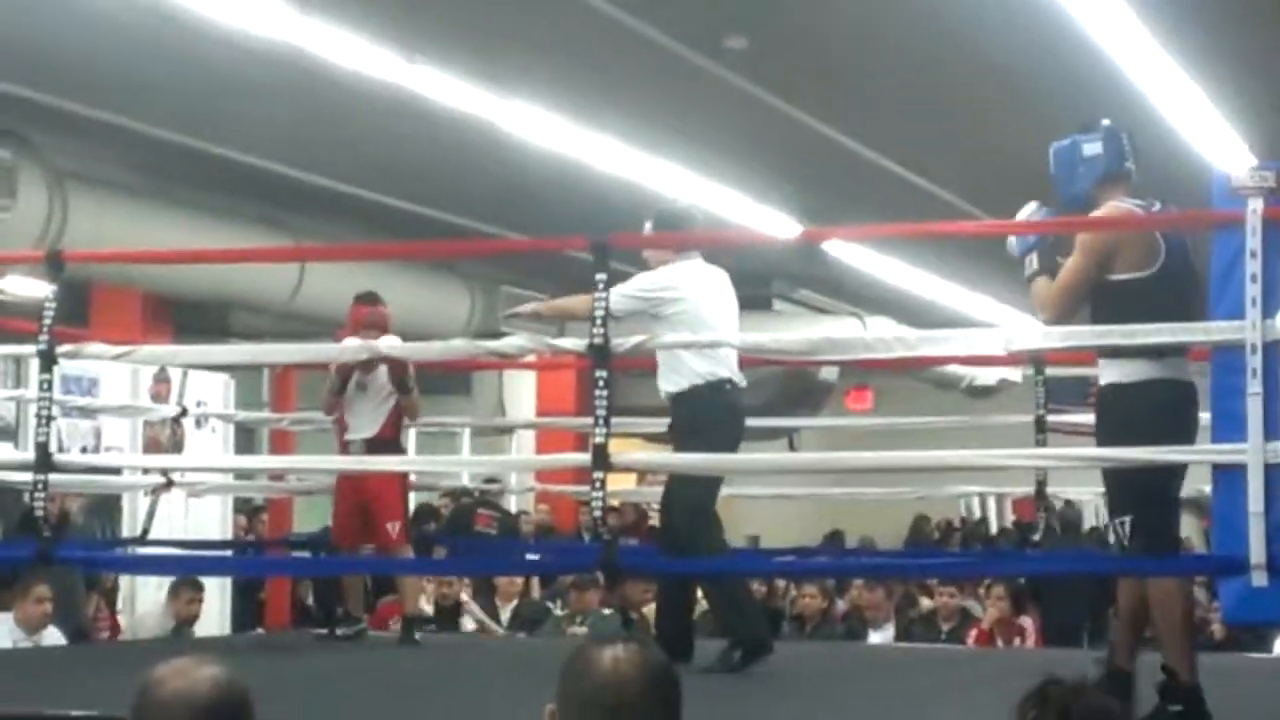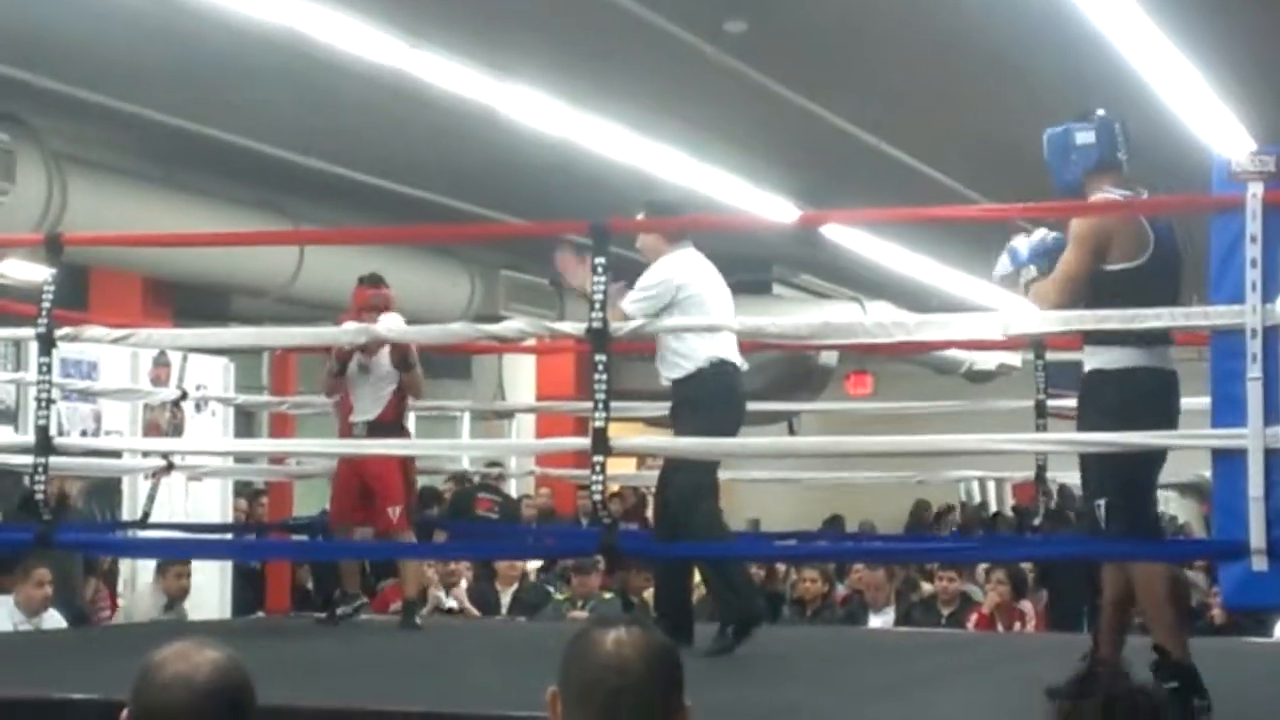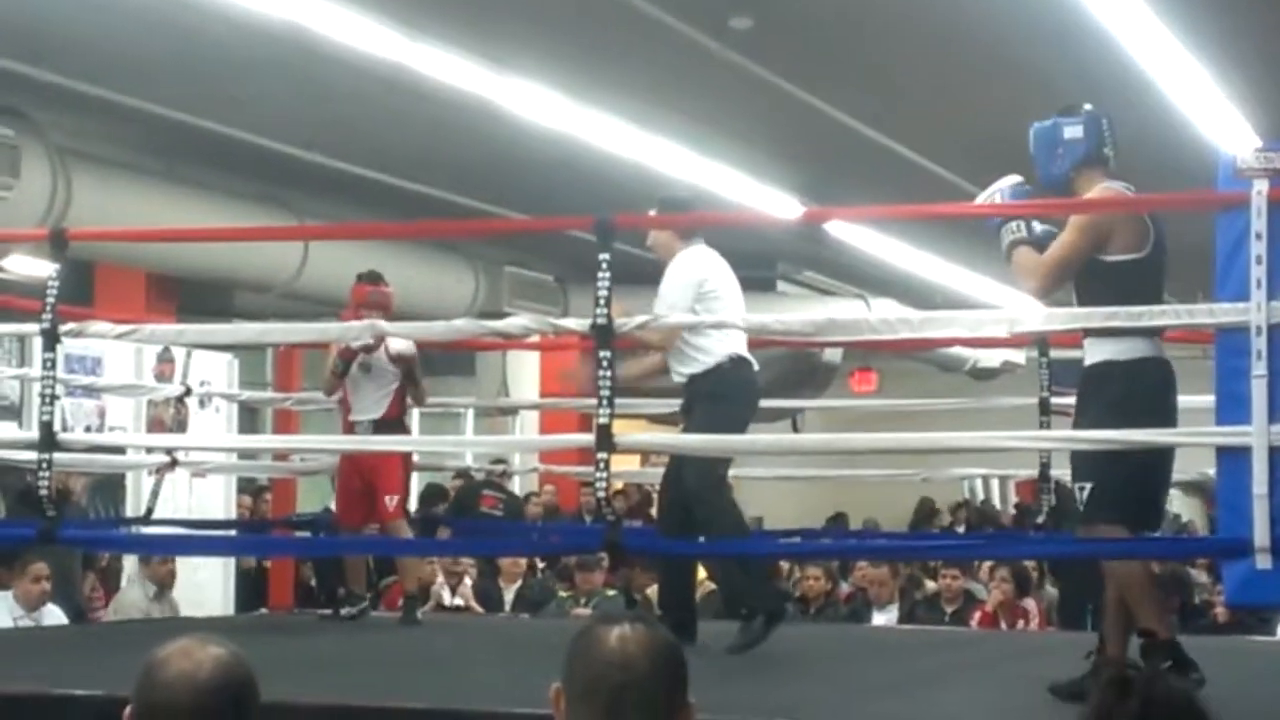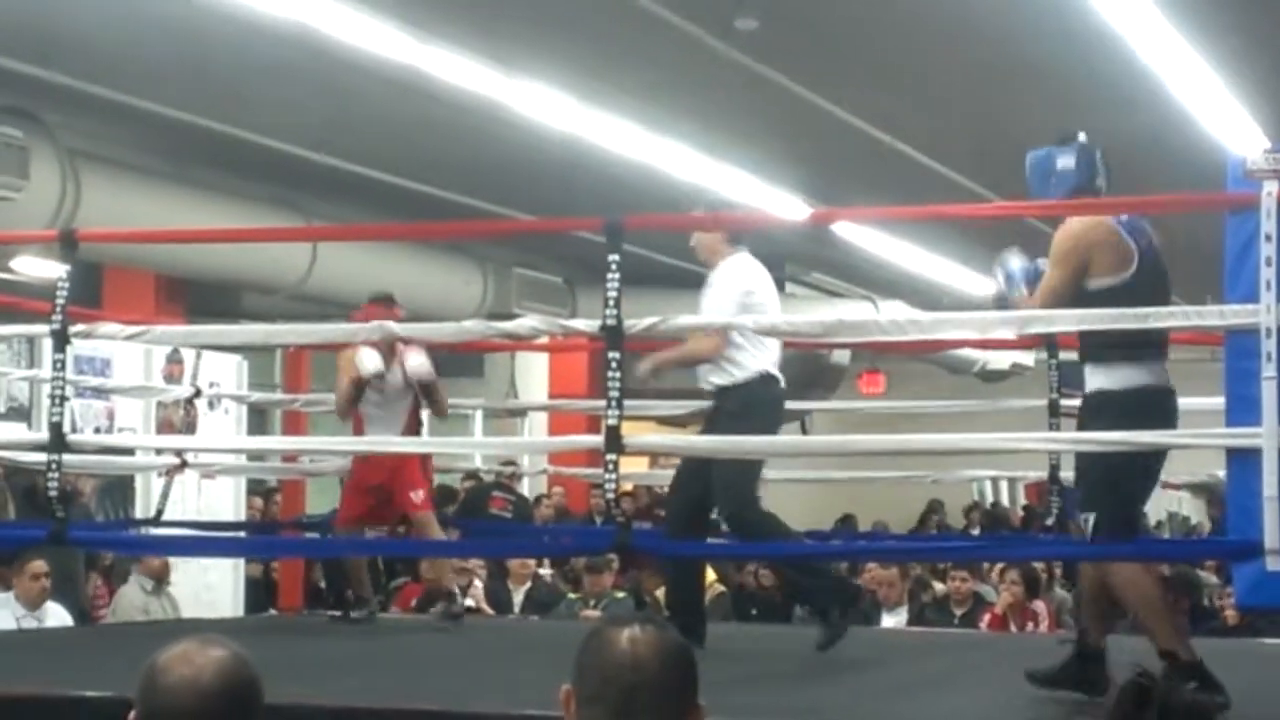
dt=0.2s
person 1, frame 1
left shoulder: (1108, 223)
right shoulder: (1166, 226)
left elbow: (1054, 309)
left wrist: (1035, 256)
right wrist: (1066, 260)
left hip: (1134, 398)
right hip: (1173, 394)
left knee: (1148, 549)
right knee: (1147, 544)
person 1, frame 2
left shoulder: (1098, 213)
right shoulder: (1153, 217)
left elbow: (1055, 304)
left wrist: (1027, 268)
right wrist: (1059, 260)
left hip: (1117, 385)
right hip: (1153, 384)
left knee: (1130, 533)
right knee: (1120, 531)
right ankle: (1103, 667)
person 1, frame 3
left shoulder: (1102, 204)
right shoulder: (1133, 209)
left elbow: (1038, 282)
left wrist: (1013, 230)
right wrist: (1041, 235)
left hip: (1119, 378)
right hip: (1142, 378)
left knee: (1102, 522)
right knee: (1122, 524)
left ankle: (1165, 652)
right ankle: (1112, 666)
person 1, frame 4
left shoulder: (1080, 231)
right shoulder: (1136, 232)
left wrist: (1019, 282)
right wrist: (1052, 281)
left hip: (1118, 403)
right hip: (1150, 401)
left knee: (1111, 545)
right knee: (1099, 531)
left ankle: (1189, 673)
right ankle: (1089, 658)
person 2, frame 1
left shoulder: (666, 281)
right shoulder: (715, 277)
left elbow: (590, 308)
left wrist: (538, 308)
left hip: (704, 408)
right hip: (713, 405)
left knee: (695, 520)
right knee: (676, 520)
left ankle: (746, 635)
right ankle: (673, 639)
person 2, frame 2
left shoulder: (669, 270)
right shoulder: (694, 267)
left elbow: (613, 322)
right elbow: (637, 314)
left wrist: (582, 286)
right wrist: (587, 283)
left hip: (707, 391)
right hip: (709, 392)
left knee: (691, 498)
right knee: (670, 502)
left ankle: (738, 608)
right ankle: (673, 622)
person 2, frame 3
left shoulder: (688, 265)
right shoulder: (701, 265)
left elbow: (661, 337)
right elbow: (671, 353)
right wrist: (615, 375)
left hip: (721, 387)
right hip: (714, 391)
left knee: (702, 489)
right knee: (676, 500)
left ankle: (760, 602)
right ankle: (677, 620)
person 2, frame 4
left shoulder: (733, 273)
right shoulder: (737, 274)
left elbow: (708, 347)
left wrist: (656, 361)
left hip: (748, 402)
right hip: (735, 403)
left knee: (737, 506)
right knee: (684, 504)
left ankle: (829, 597)
right ankle: (685, 622)
person 3, frame 1
left shoulder: (395, 361)
right shoulder: (343, 360)
left elbow: (412, 413)
right elbow: (329, 408)
left wrist: (402, 376)
right wrist: (343, 373)
left hip: (386, 460)
right hip: (351, 459)
left knee: (396, 540)
right knee: (347, 542)
left ankle: (411, 622)
right ankle: (355, 617)
person 3, frame 2
left shoulder: (397, 342)
right shoulder: (347, 341)
left elbow: (417, 391)
right elbow: (329, 390)
left wrist: (405, 356)
right wrist: (341, 357)
left hip: (389, 443)
right hip: (354, 441)
left knee: (399, 525)
right knee: (341, 522)
left ankle: (411, 606)
right ankle: (351, 594)
person 3, frame 3
left shoulder: (397, 342)
right shoulder: (344, 340)
left elbow: (420, 399)
right elbow: (328, 389)
left wrist: (410, 368)
right wrist: (345, 357)
left hip: (390, 440)
right hip: (355, 440)
left knee: (393, 519)
right knee: (349, 523)
left ankle: (411, 601)
right ankle: (357, 597)
person 3, frame 4
left shoulder: (412, 357)
right shoulder: (352, 356)
left elbow: (441, 411)
right elbow: (342, 411)
left wrist: (428, 385)
right wrist: (358, 384)
left hip: (406, 452)
right hip: (369, 454)
left knee: (423, 516)
right knee: (345, 528)
left ankle: (450, 597)
right ankle: (363, 599)
